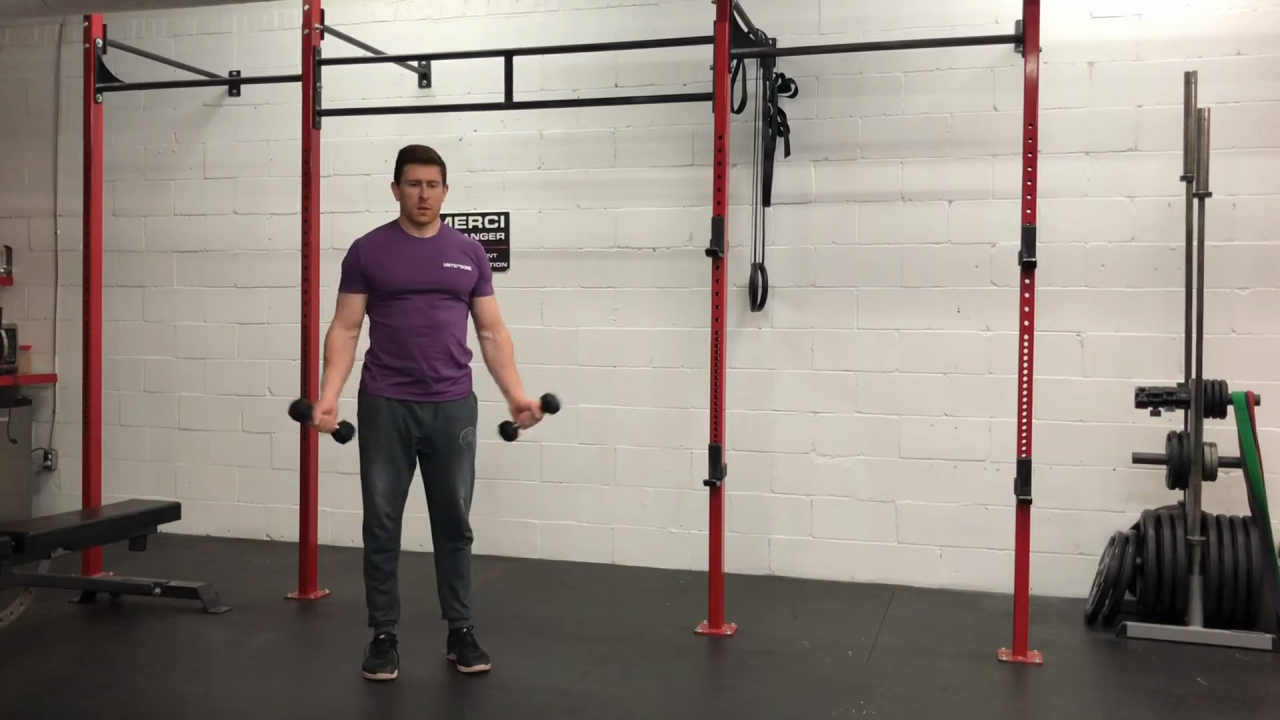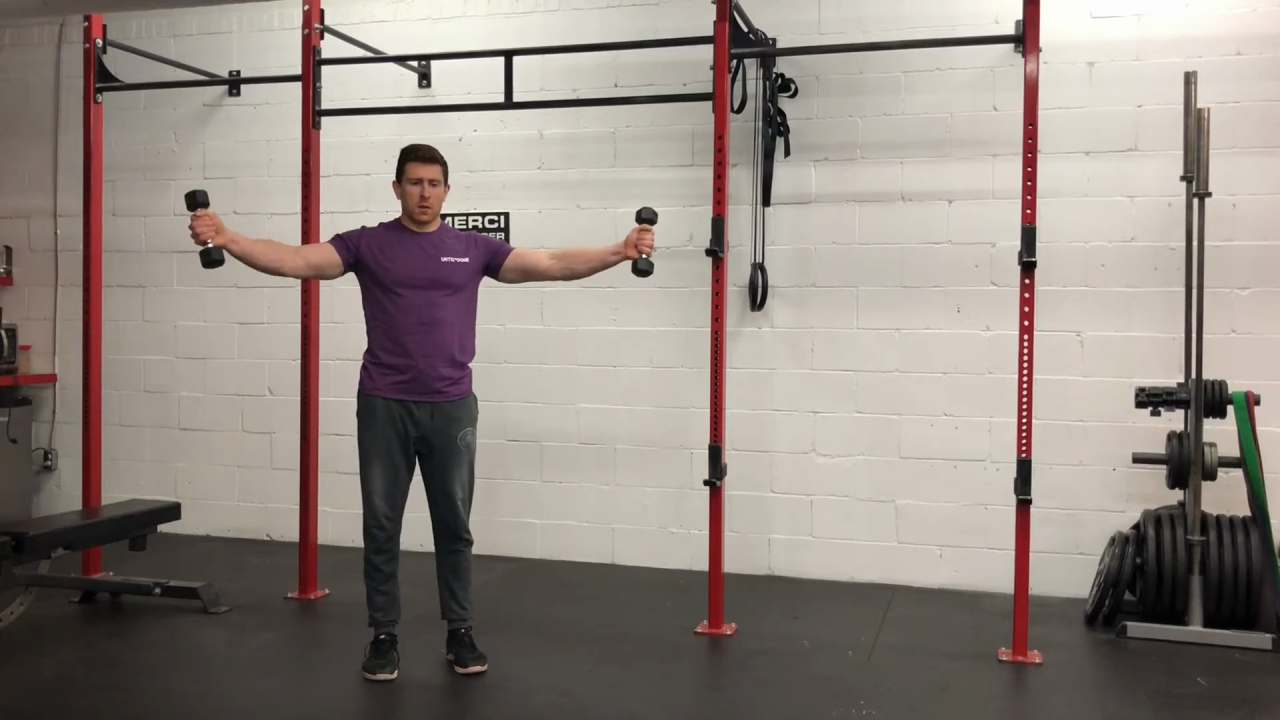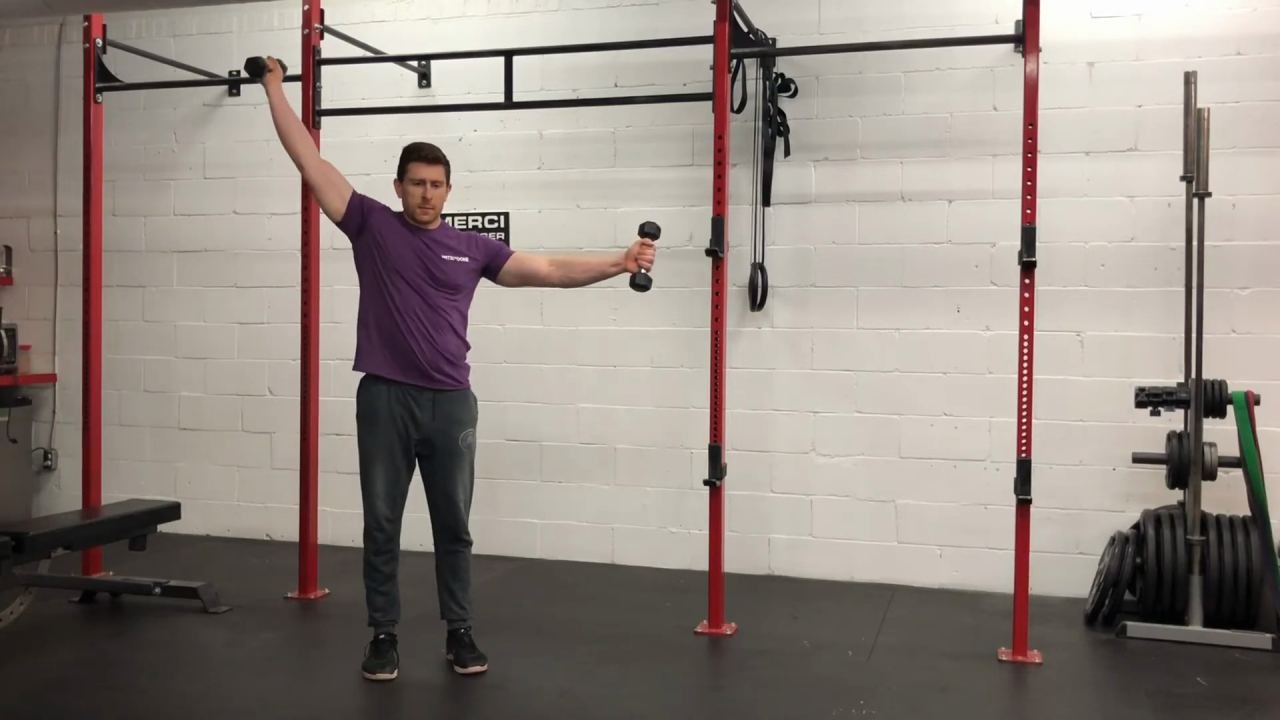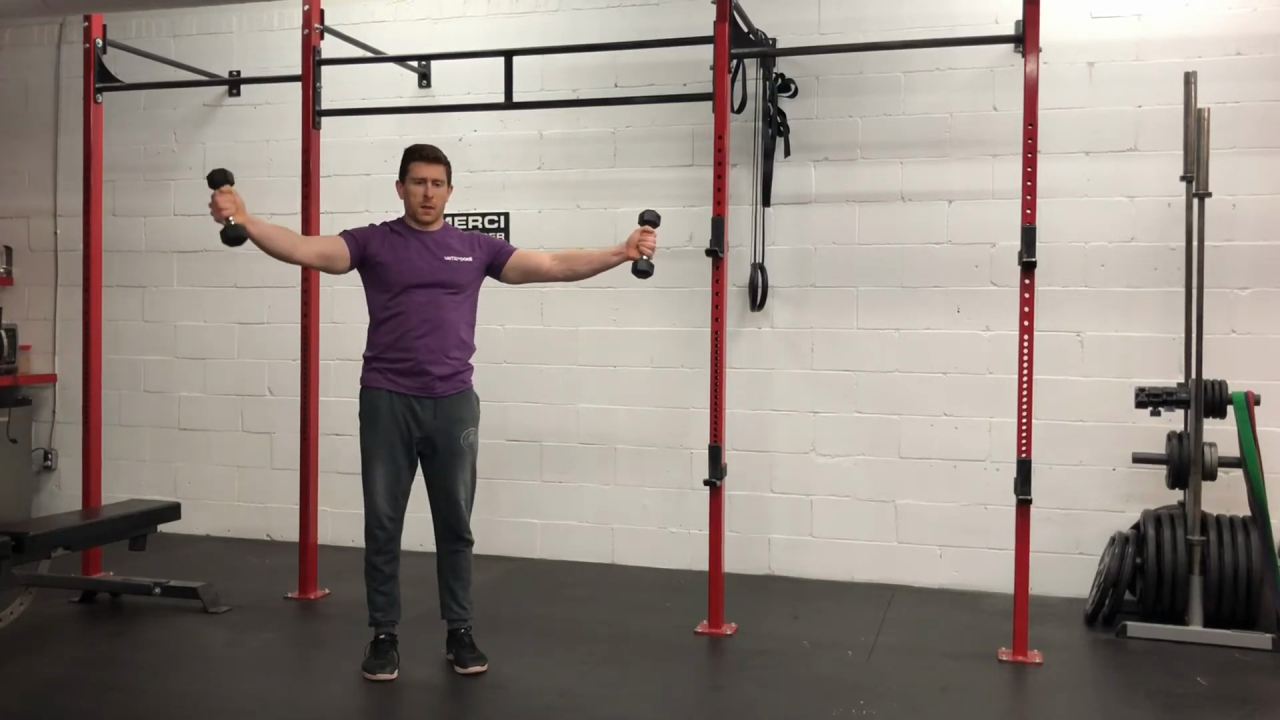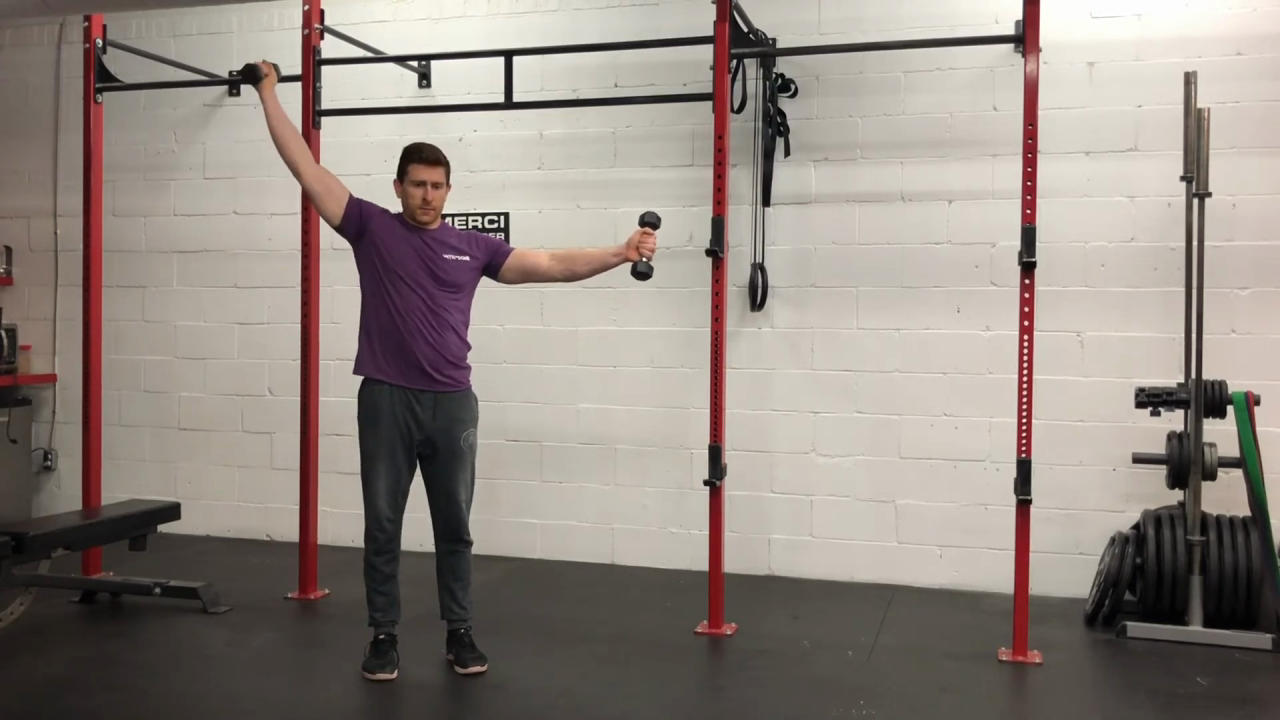
dt=1s
person 1, frame 1
left shoulder: (468, 253)
right shoulder: (368, 251)
left elbow: (491, 330)
right elbow: (345, 327)
left wrist: (515, 392)
right wrist: (329, 396)
left hip: (452, 407)
right hip: (385, 406)
left knee: (453, 525)
right knee: (381, 526)
left ankle: (460, 631)
right ankle: (383, 636)
person 1, frame 2
left shoulder: (472, 248)
right shoulder: (368, 244)
left elbow: (552, 264)
right elbow: (294, 260)
left wrist: (620, 250)
right wrist: (226, 238)
left hip: (451, 407)
right hip: (383, 405)
left knee: (454, 526)
right knee: (381, 526)
left ankle: (460, 632)
right ankle: (383, 636)
person 1, frame 3
left shoulder: (471, 249)
right shoulder: (371, 226)
left elbow: (548, 270)
right elbow: (309, 161)
left wrist: (617, 263)
right wrist: (274, 88)
left hip: (450, 403)
right hip: (384, 399)
left knee: (453, 526)
right knee: (381, 526)
left ankle: (458, 631)
right ankle: (383, 635)
person 1, frame 4
left shoulder: (475, 247)
right shoulder: (373, 242)
left elbow: (550, 265)
right elbow: (305, 249)
left wrist: (620, 252)
right wrist: (243, 219)
left hip: (452, 404)
right hip: (386, 401)
left knee: (455, 526)
right knee: (382, 526)
left ankle: (459, 632)
right ankle: (383, 636)
person 1, frame 5
left shoulder: (473, 247)
right shoulder: (372, 228)
left elbow: (550, 265)
right elbow: (305, 167)
left wrist: (620, 253)
right wrist: (267, 92)
left hip: (452, 403)
right hip: (386, 399)
left knee: (455, 527)
right knee: (382, 526)
left ankle: (459, 632)
right ankle: (383, 635)
